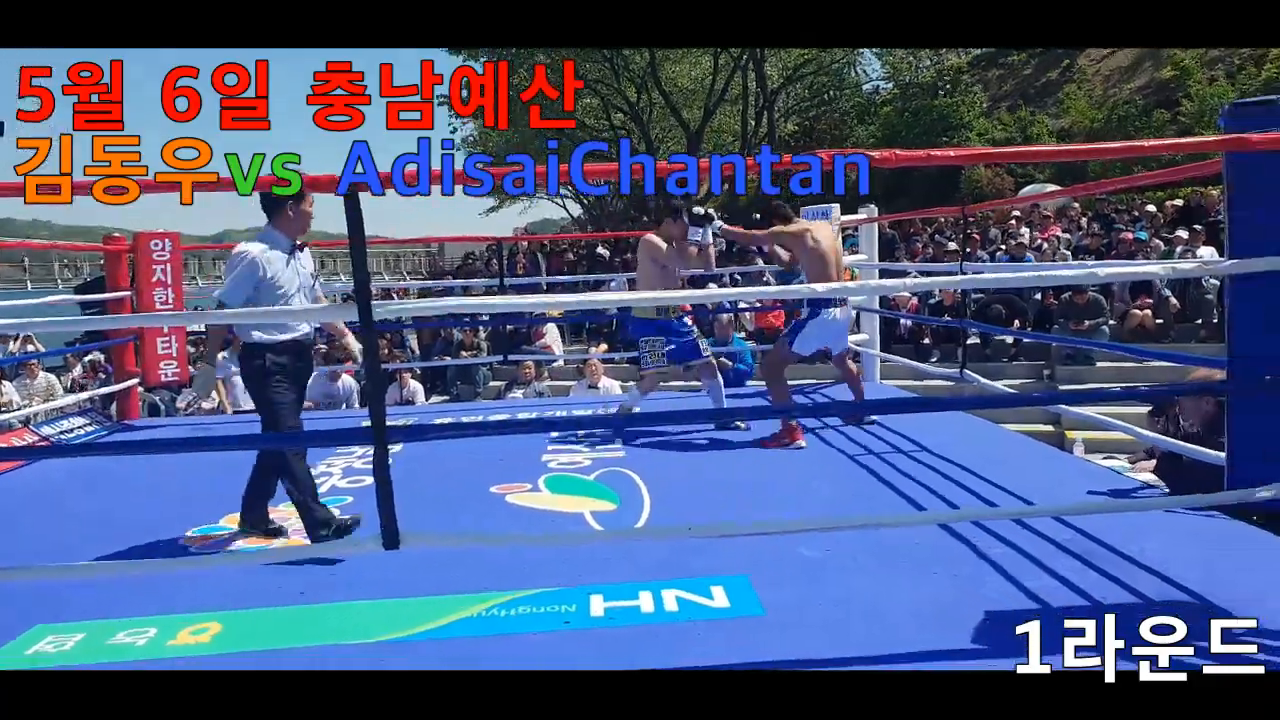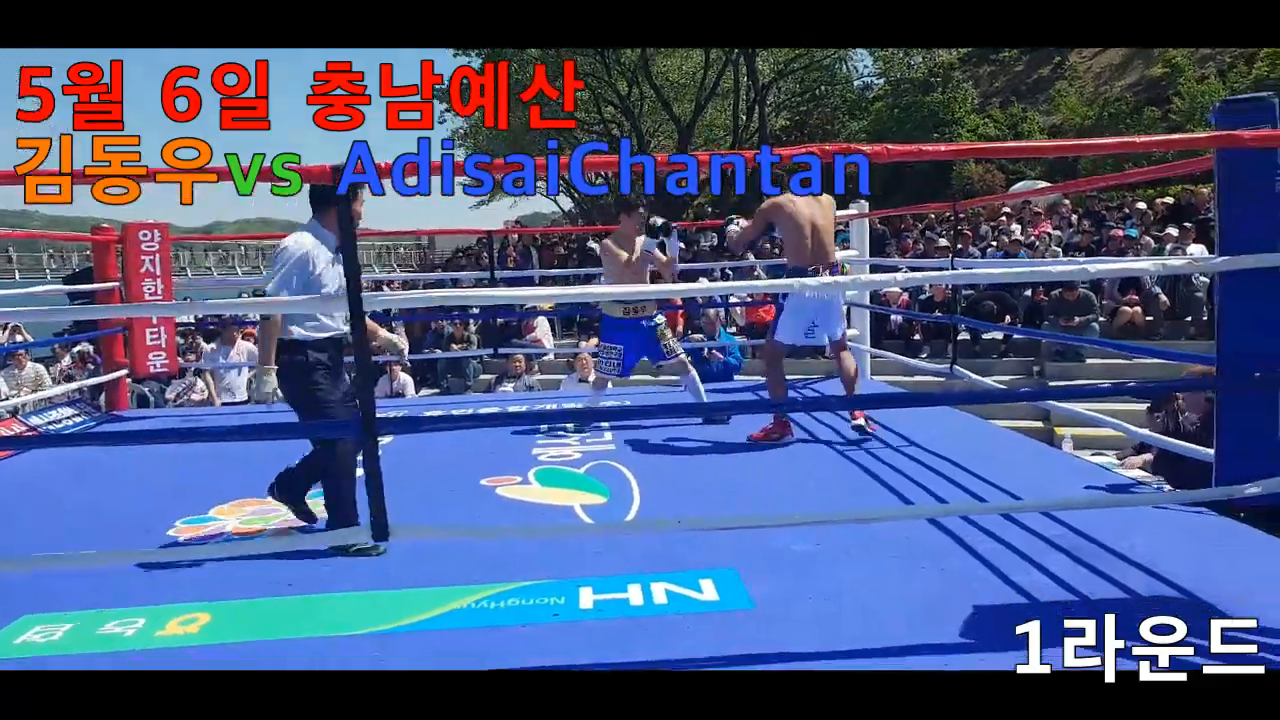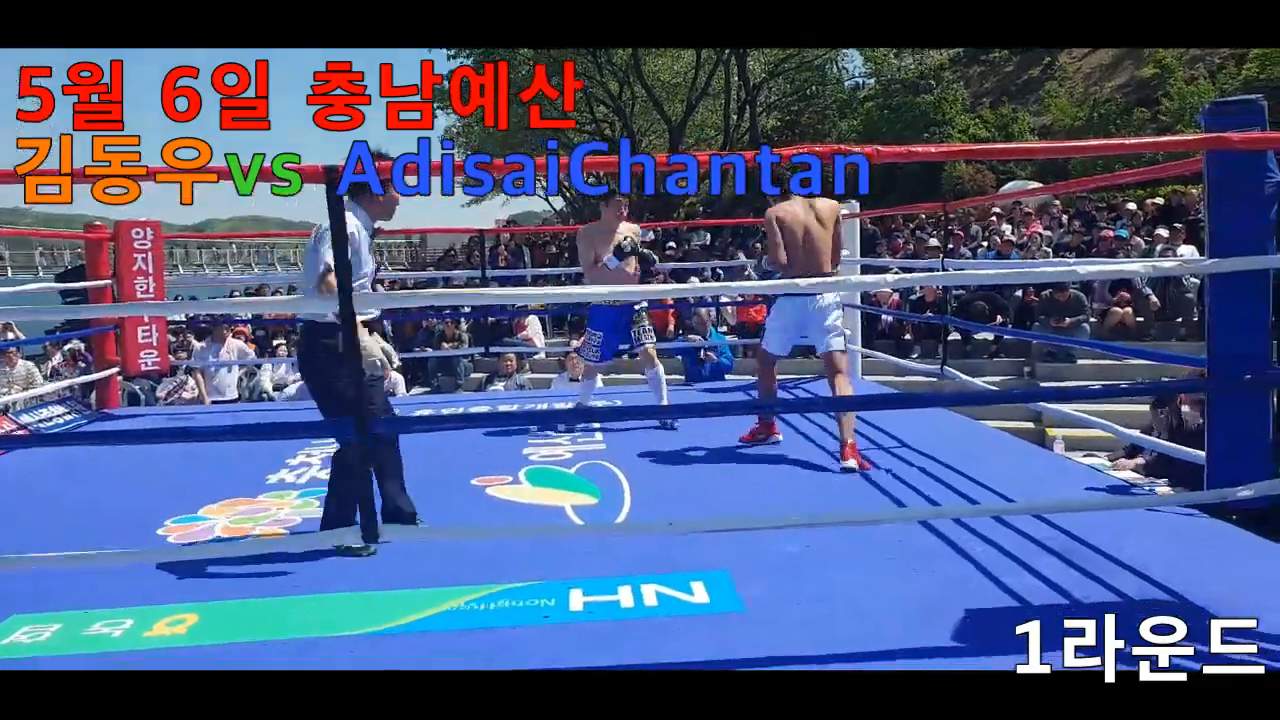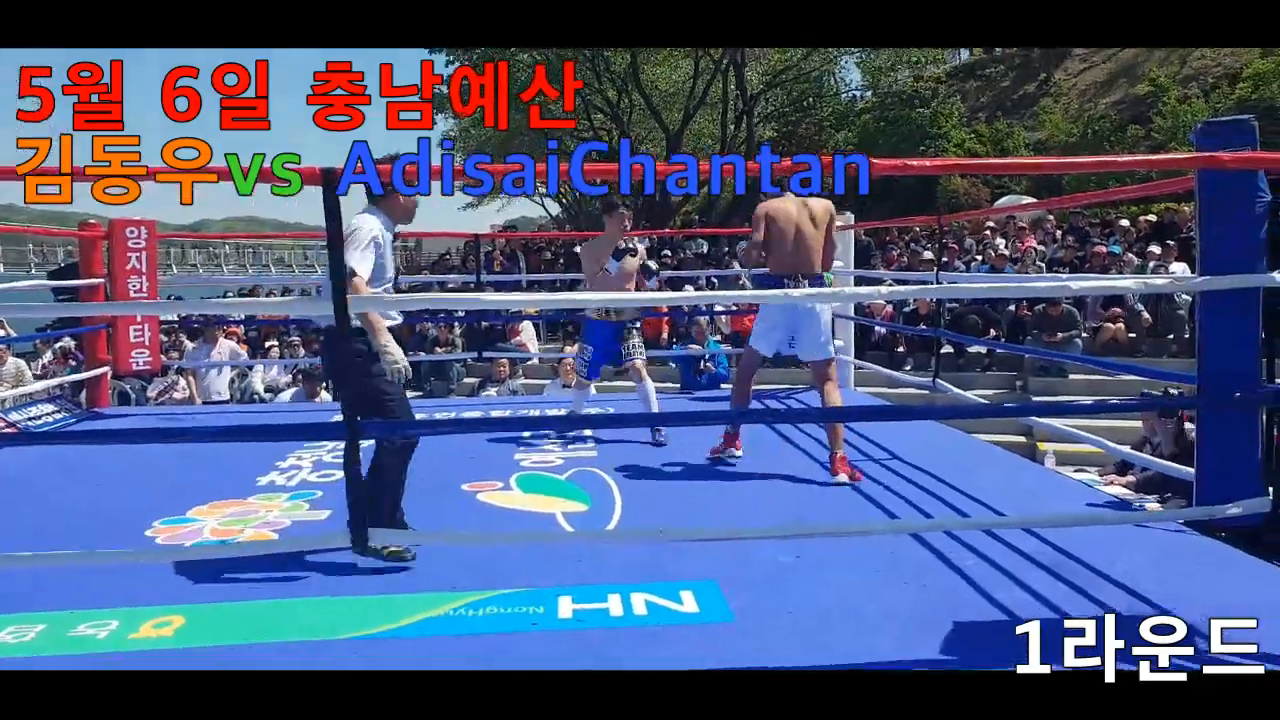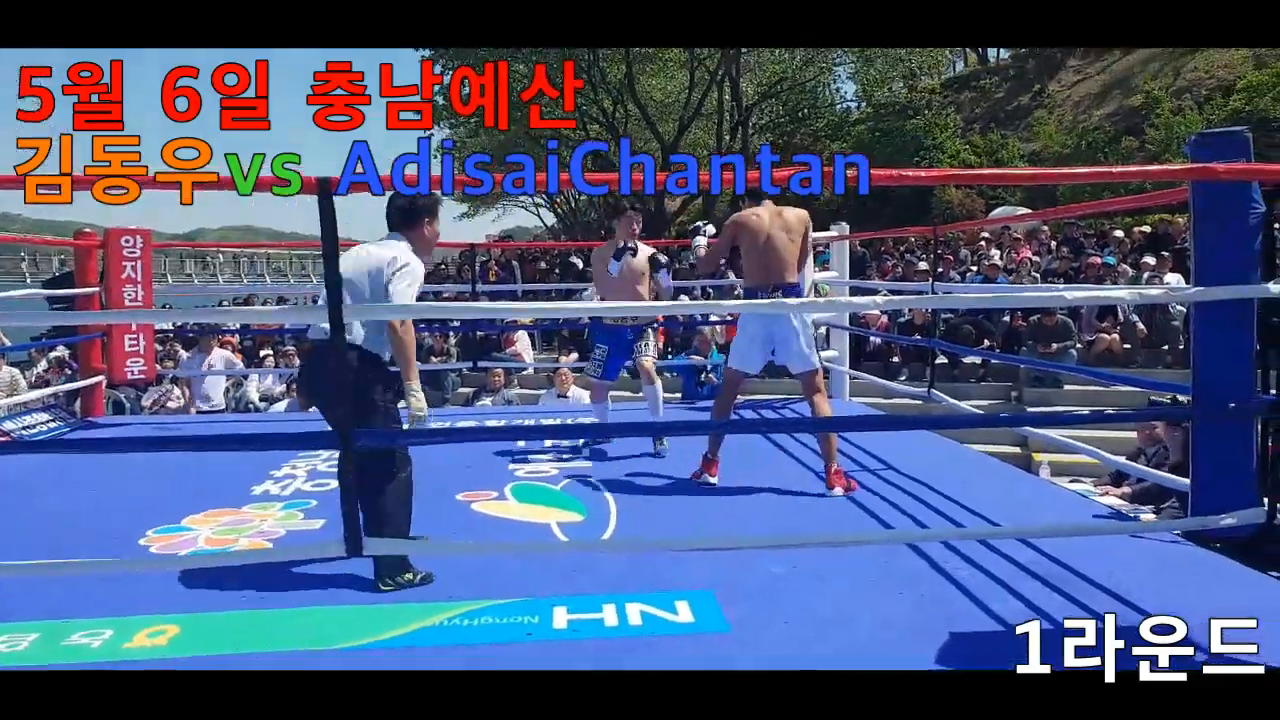
dt=0.2s
person 1, frame 1
left shoulder: (302, 253)
right shoulder: (252, 255)
left elbow: (316, 302)
right elbow: (225, 311)
left wrist: (346, 338)
right wrist: (209, 365)
left hip: (297, 356)
right hip: (266, 360)
left knee: (280, 441)
left ankle: (254, 513)
right ankle: (321, 525)
person 1, frame 2
left shoulder: (336, 250)
right shoulder: (298, 249)
right elbow: (273, 310)
left wrist: (383, 336)
right wrist: (266, 370)
left hip: (327, 356)
right hip: (304, 361)
left knee: (342, 438)
right knee: (341, 441)
left ankle: (290, 486)
right ankle: (345, 531)
person 1, frame 3
left shoulder: (358, 227)
right shoulder: (345, 225)
right elbow: (329, 282)
left wrist: (361, 339)
right wrist: (361, 336)
left hip: (343, 343)
right hip: (329, 342)
left knee: (380, 425)
right knee: (361, 434)
left ankle: (398, 513)
right ankle: (339, 526)
person 1, frame 4
left shoulder: (368, 227)
right shoulder: (370, 228)
right elbow: (354, 285)
right wrist: (385, 342)
left hip: (348, 346)
right hip: (358, 347)
left knee: (373, 435)
right knee: (399, 436)
left ankle: (375, 527)
right ankle: (373, 532)
person 1, frame 5
left shoulder: (357, 254)
right shoulder: (407, 261)
right elbow: (398, 322)
right wrist: (412, 386)
left hip: (318, 362)
right hip: (354, 366)
left knee: (358, 452)
right knee: (391, 466)
left ankle: (359, 538)
right ankle: (393, 568)
person 2, frame 1
left shoulder: (795, 232)
right shoulder: (825, 227)
left elbow: (743, 236)
left hip: (821, 311)
right hip: (843, 308)
left knee: (771, 365)
right knee: (842, 359)
left ankle: (792, 431)
right ankle: (862, 411)
person 2, frame 2
left shoulder: (772, 206)
right shoulder: (826, 200)
left elbow: (736, 245)
left wrist: (732, 227)
right hip: (832, 283)
left knee: (773, 356)
right knee: (841, 350)
left ankle: (781, 426)
right ankle: (856, 413)
person 2, frame 3
left shoulder: (775, 213)
right shoulder: (830, 207)
left elbow: (777, 261)
left wrist: (764, 266)
left hip: (789, 298)
right hip: (825, 296)
left knee: (766, 363)
right knee: (838, 374)
left ankle: (767, 427)
right ankle: (848, 448)
person 2, frame 4
left shoulder: (766, 209)
right shoulder: (825, 207)
left elbow: (752, 258)
right elbow: (828, 262)
left wrist: (744, 251)
left knee: (746, 369)
right knee: (827, 380)
left ankle: (731, 440)
right ankle: (838, 460)
person 2, frame 5
left shoulder: (739, 220)
right shoulder: (800, 216)
left elbow: (706, 267)
left wrist: (699, 243)
left hip: (755, 309)
left knee: (728, 389)
right knee: (816, 391)
left ankle: (710, 464)
right ankle: (834, 473)
person 3, frame 1
left shoulder: (678, 244)
right shoulder: (650, 242)
left elbow: (708, 265)
right elbow: (683, 262)
left wrist: (707, 230)
right wrist: (695, 231)
left hip: (674, 317)
right hip: (647, 319)
left knee: (708, 364)
right knee: (653, 376)
left ankle: (724, 417)
right ankle: (623, 415)
person 3, frame 2
left shoulder: (648, 240)
right shoulder: (608, 246)
left elbow: (669, 276)
right elbow: (631, 275)
left wrist: (673, 242)
right wrist: (649, 245)
left hip: (649, 315)
right hip: (617, 320)
left knee: (681, 362)
right knee: (604, 377)
person 3, frame 3
left shoulder: (633, 231)
right shoulder: (587, 234)
right elbow: (588, 275)
left wrist: (647, 265)
right wrist: (612, 258)
left hip: (633, 303)
right hip: (603, 306)
left knee: (648, 354)
right knee: (593, 364)
left ankle: (663, 409)
right ankle: (582, 408)
person 3, frame 4
left shoulder: (637, 250)
right shoulder: (590, 249)
left elbow: (639, 289)
right elbow: (593, 287)
right wrist: (614, 262)
left hip: (628, 319)
right hip: (597, 322)
left knee: (637, 369)
right knee: (583, 377)
left ankle: (656, 425)
right ankle: (575, 415)
person 3, frame 5
left shoulder: (649, 253)
right shoulder: (603, 251)
left elbow: (665, 295)
right elbow: (600, 291)
left wrist: (664, 275)
right wrist: (617, 260)
left hip: (642, 324)
right hip: (611, 326)
left knee: (646, 369)
right knee: (597, 385)
left ankle: (658, 431)
